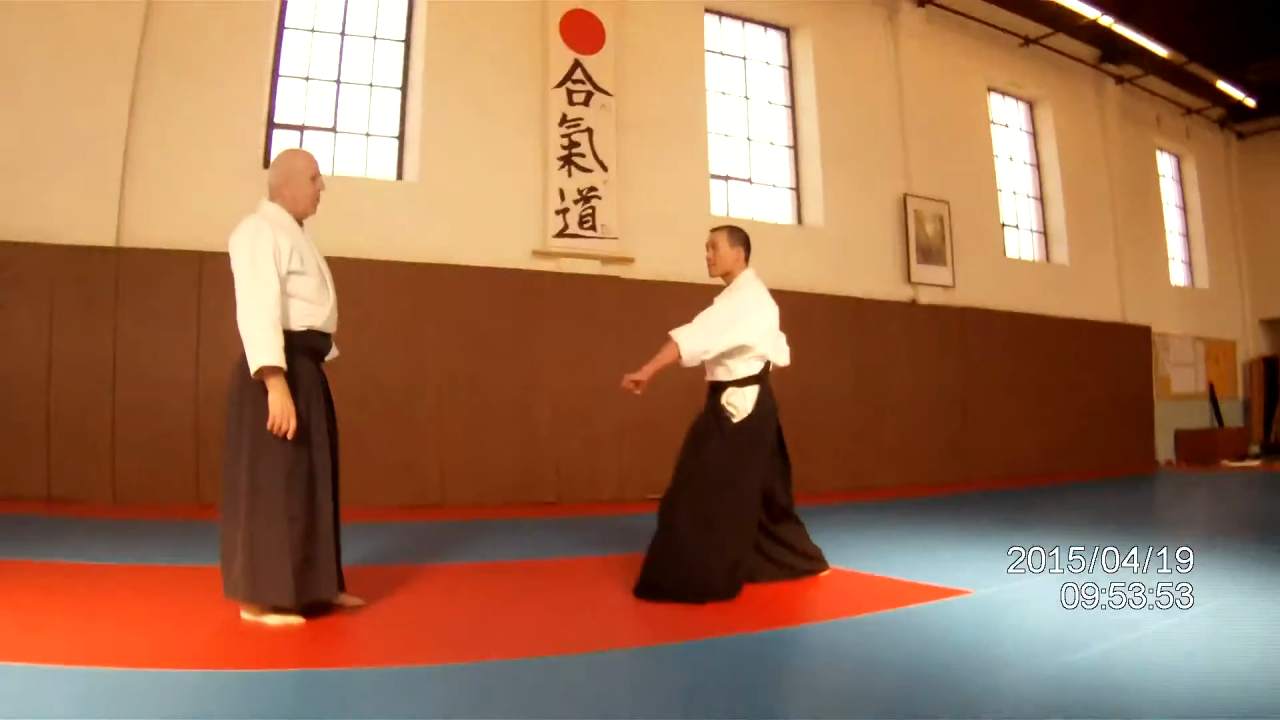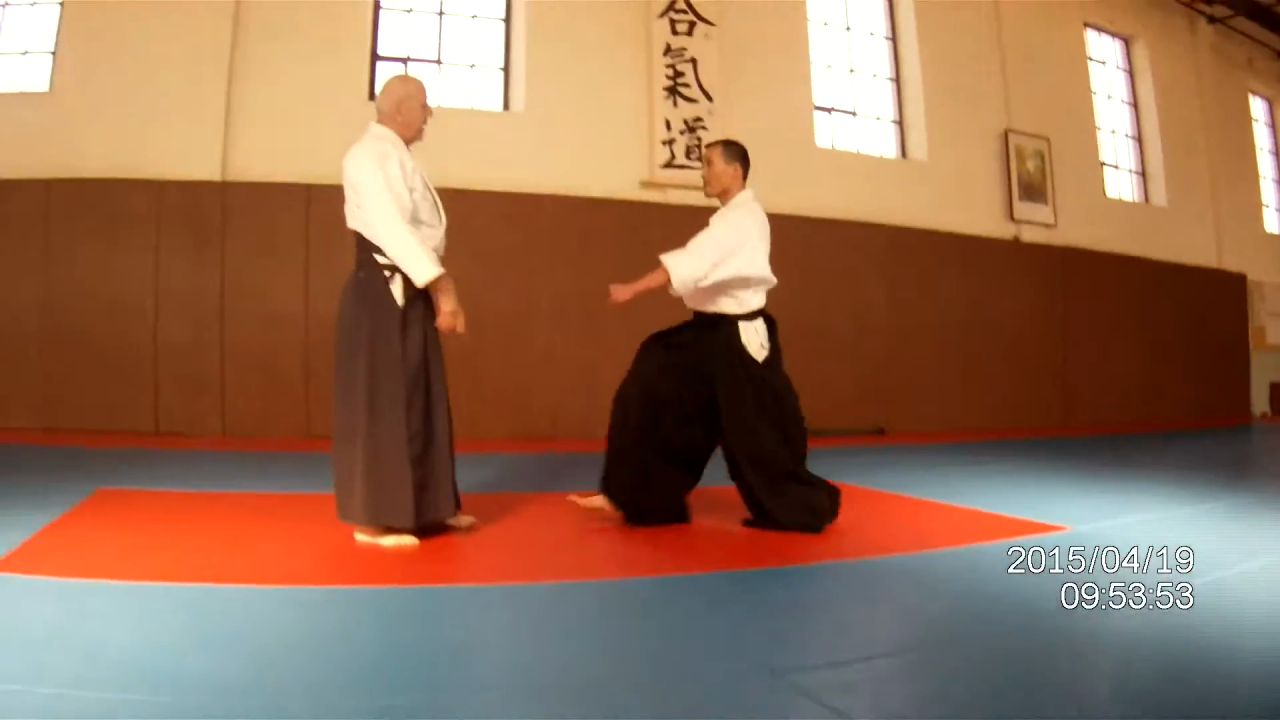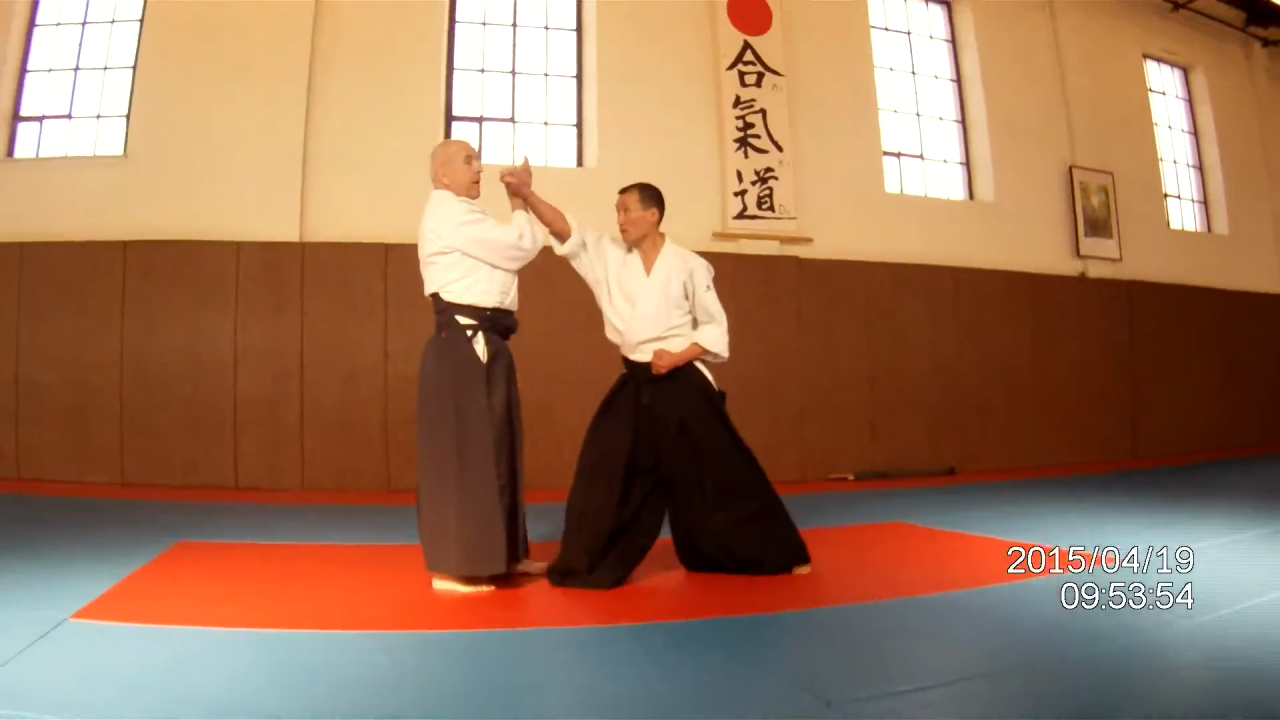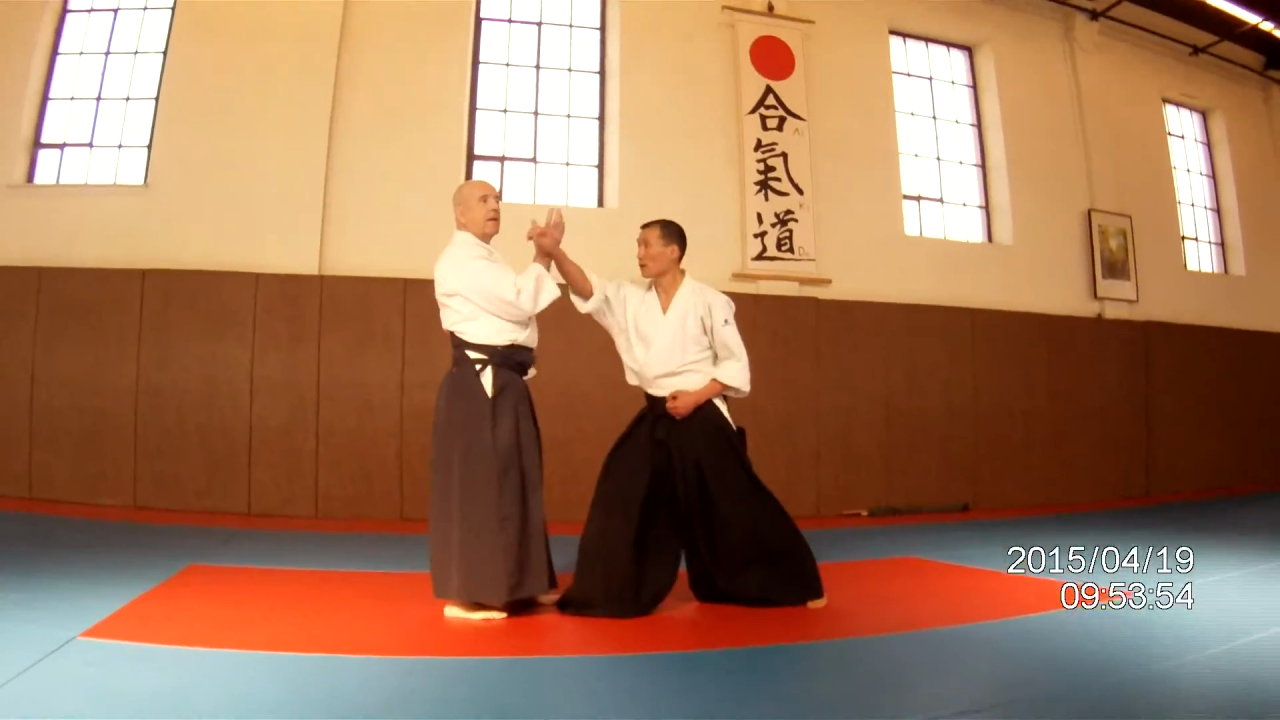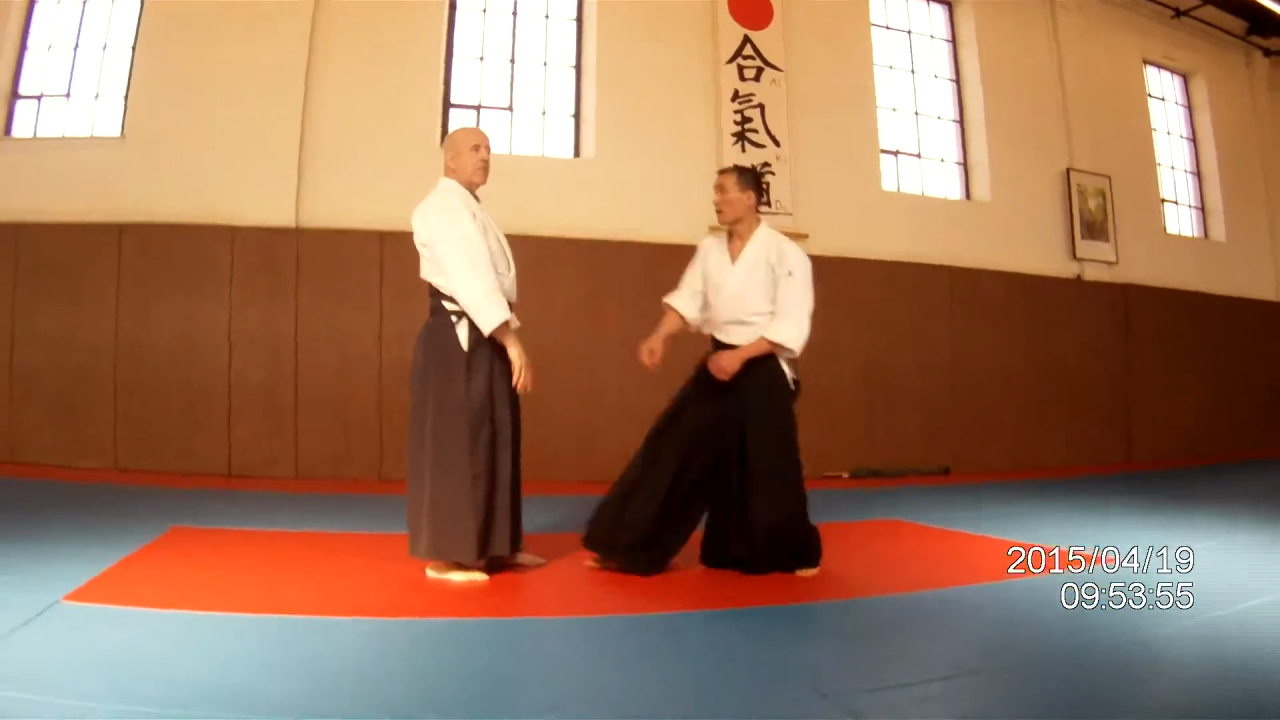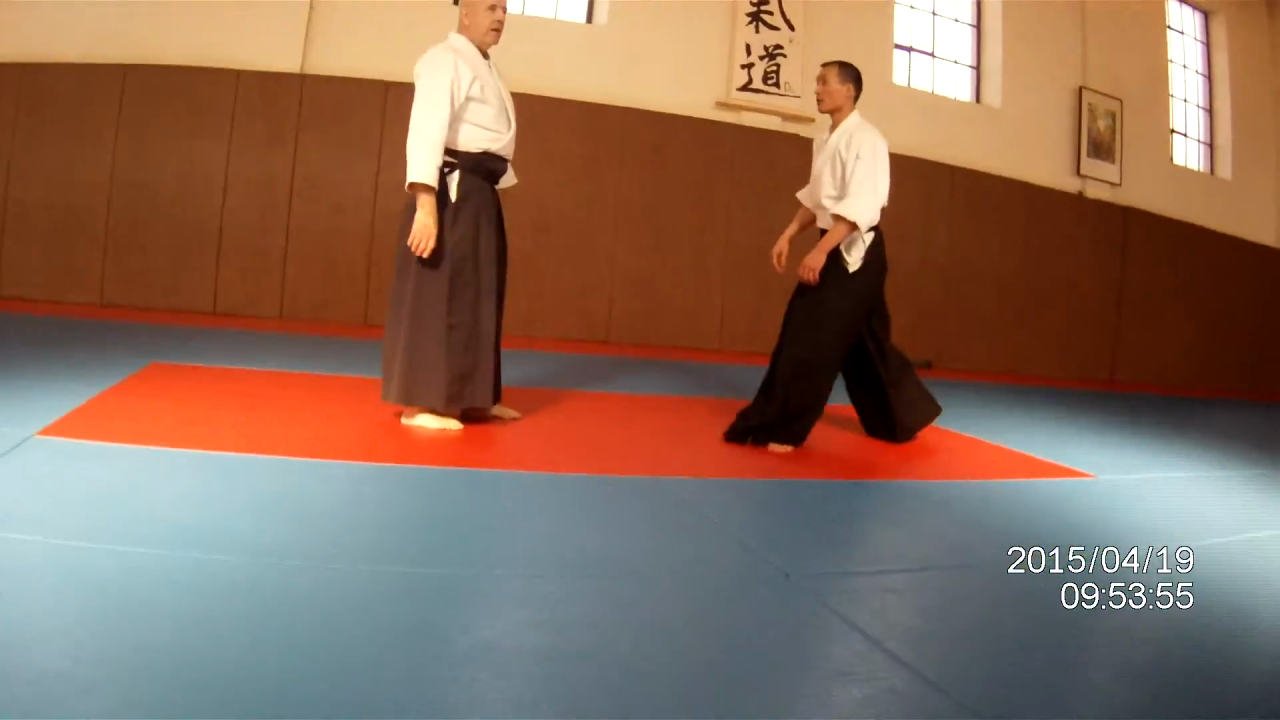
dt=0.5s
person 1, frame 1
left shoulder: (292, 233)
right shoulder: (261, 231)
right elbow: (258, 309)
left wrist: (320, 358)
right wrist: (276, 382)
left hip: (304, 369)
right hip: (276, 370)
left knee: (309, 477)
right knee: (272, 481)
left ankle: (312, 585)
right ankle: (259, 598)
person 1, frame 2
left shoulder: (393, 155)
right shoulder: (374, 153)
right elbow: (394, 227)
left wrist: (436, 286)
right wrist: (441, 286)
left hip: (408, 289)
right hip: (385, 291)
left knee: (417, 400)
right knee: (383, 402)
left ankle: (423, 507)
right ankle: (372, 520)
person 1, frame 3
left shoulder: (460, 215)
right shoulder: (448, 215)
left elbow: (504, 252)
right elbow: (517, 247)
right wrist: (519, 201)
left hip: (479, 345)
right hip: (463, 348)
left knee: (489, 451)
right knee: (464, 454)
left ankle: (498, 555)
right ankle: (451, 568)
person 1, frame 4
left shoulder: (483, 258)
right shoulder: (461, 258)
right elbow: (519, 300)
right wrist: (543, 254)
left hip: (503, 383)
right hip: (478, 385)
left knee: (510, 483)
right knee: (476, 486)
left ankle: (512, 586)
right ankle: (463, 596)
person 1, frame 5
left shoulder: (468, 207)
right shoulder: (444, 207)
right elbow: (471, 277)
left wrist: (505, 341)
right wrist: (513, 341)
left hip: (483, 339)
right hip: (458, 340)
left knee: (490, 444)
right knee: (454, 445)
left ankle: (491, 546)
right ankle: (442, 557)
person 1, frame 6
left shoulder: (484, 68)
right shoulder: (446, 60)
right elbow: (427, 130)
left wrist: (487, 191)
right wrist: (426, 205)
left hip: (480, 192)
right hip: (453, 190)
left knee: (475, 296)
right knee: (439, 296)
left ankle: (468, 398)
right ankle: (419, 403)
person 2, frame 1
left shoulder: (745, 297)
right shoulder: (754, 296)
left elbow: (698, 336)
right elbow: (779, 352)
left wrist: (647, 370)
left hip: (738, 404)
right hip: (747, 403)
left knee: (700, 490)
right knee: (760, 490)
left ankle: (693, 579)
right ankle: (798, 560)
person 2, frame 2
left shoulder: (744, 220)
right shoulder: (733, 217)
left elbow: (694, 263)
left wrist: (632, 289)
left hip: (740, 339)
right hip: (706, 332)
left knee: (756, 434)
right knee: (643, 404)
left ankle: (802, 508)
right ankle: (627, 498)
person 2, frame 3
left shoulder: (689, 265)
right shoulder: (609, 256)
left elbow: (715, 329)
right elbow: (567, 230)
left wrist: (678, 357)
right wrist: (527, 195)
left hip: (684, 384)
right hip: (636, 386)
left knee: (723, 473)
right knee: (606, 471)
left ankle: (778, 553)
right ankle: (595, 564)
person 2, frame 4
left shoulder: (708, 301)
right shoulder: (629, 299)
left elbow: (736, 365)
right elbow: (588, 289)
left wrist: (697, 397)
right wrist: (555, 252)
left hip: (702, 420)
right hip: (654, 420)
left knee: (738, 508)
right knee: (620, 501)
left ankle: (797, 585)
right ankle: (610, 594)
person 2, frame 5
left shoulder: (784, 254)
right shoulder: (710, 249)
left elbow: (791, 325)
right elbow: (688, 300)
left wrist: (741, 356)
right wrist: (659, 337)
left hip: (764, 370)
right hip: (720, 361)
left knee: (770, 465)
right knee: (675, 448)
left ankle: (794, 551)
right ankle: (626, 545)
person 2, frame 6
left shoulder: (864, 139)
right shoulder: (826, 139)
left elbow: (861, 204)
left wrist: (820, 250)
right wrist: (788, 234)
left hip: (854, 250)
right hip: (837, 248)
left knee: (810, 335)
right knee: (864, 341)
left ankle: (783, 428)
right ankle: (908, 416)
